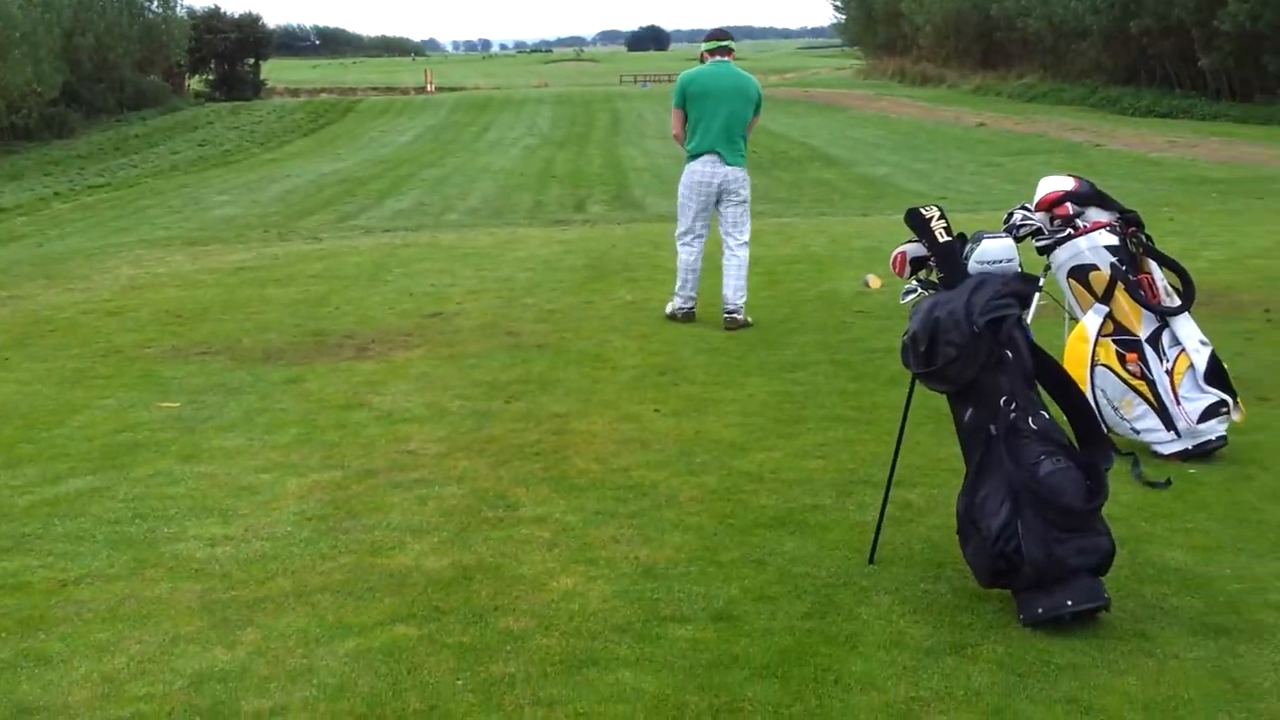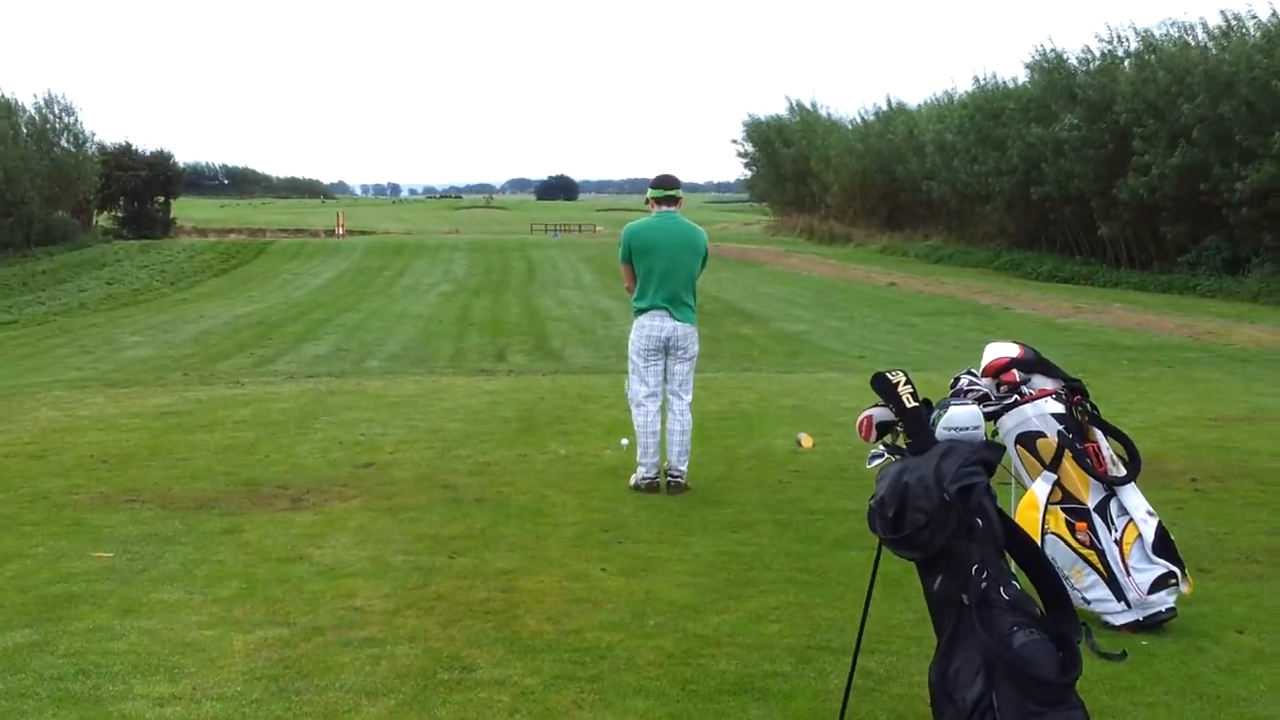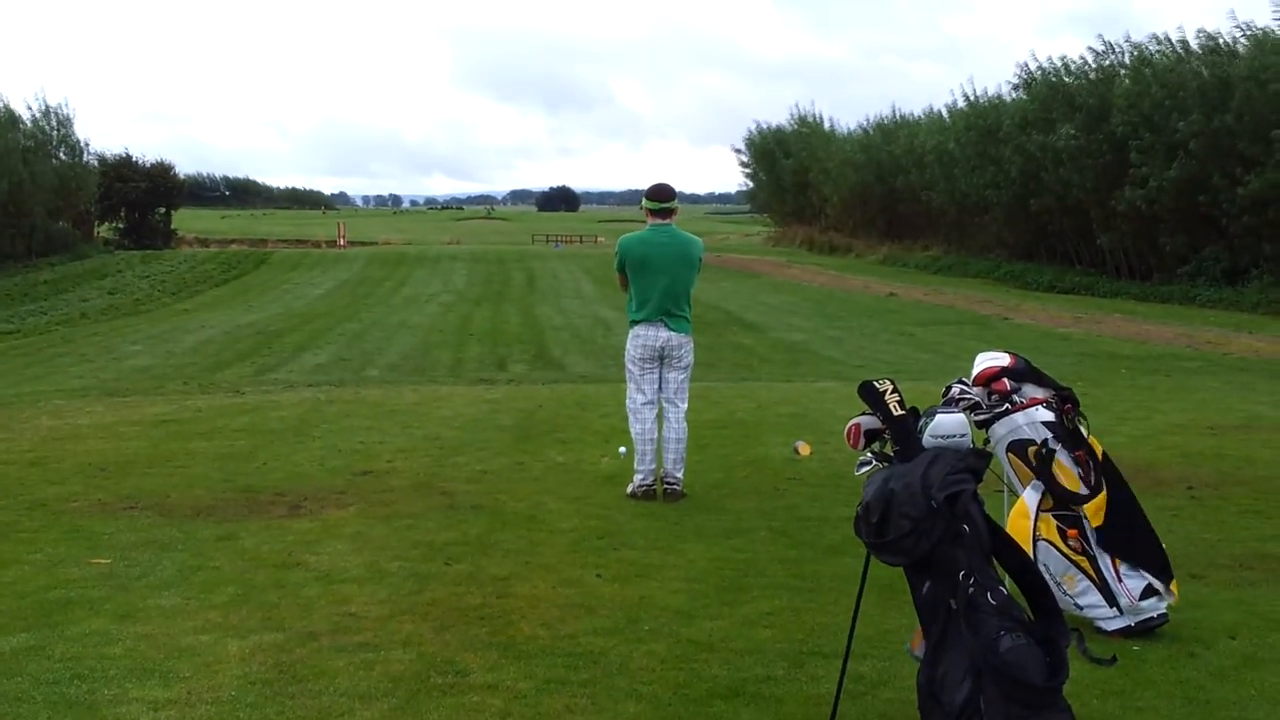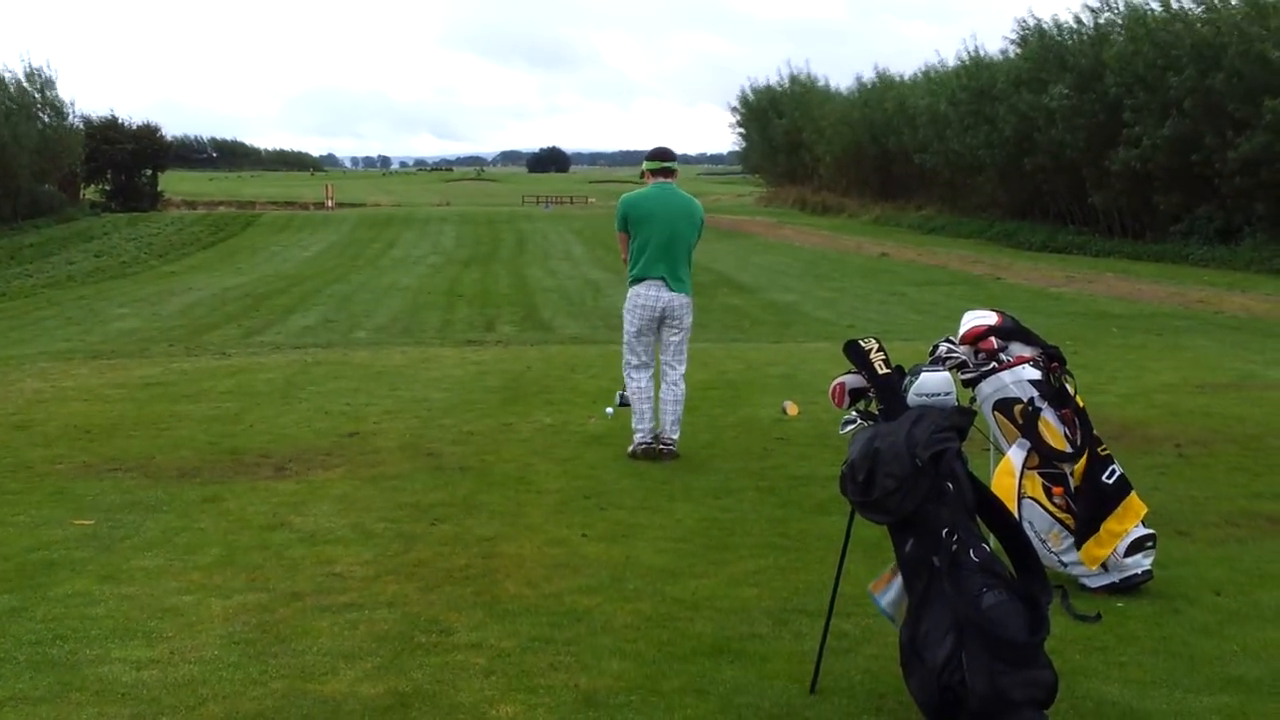
dt=1s
person 1, frame 1
left shoulder: (688, 79)
right shoulder: (752, 84)
left elbow: (678, 132)
right elbow: (747, 131)
left hip: (699, 169)
right hip: (736, 171)
left knee: (689, 240)
right knee: (736, 243)
left ankle: (684, 305)
right ankle: (734, 311)
person 1, frame 2
left shoulder: (633, 231)
right shoulder: (698, 235)
left elbow: (629, 284)
left hip: (647, 324)
right hip: (684, 326)
left knee: (646, 401)
right knee: (680, 402)
left ankle: (648, 474)
right ankle: (677, 474)
person 1, frame 3
left shoulder: (628, 244)
right shoulder: (694, 245)
left hip: (643, 334)
right hip: (679, 335)
left knee: (643, 410)
right knee: (675, 411)
left ankle: (645, 482)
right ankle: (673, 481)
person 1, frame 4
left shoulder: (630, 202)
right shoulder: (694, 207)
left elbow: (625, 254)
right elbow: (688, 250)
left hip: (642, 293)
right hip: (679, 295)
left knee: (638, 369)
right knee: (673, 371)
left ankle: (644, 440)
right ankle: (668, 441)
